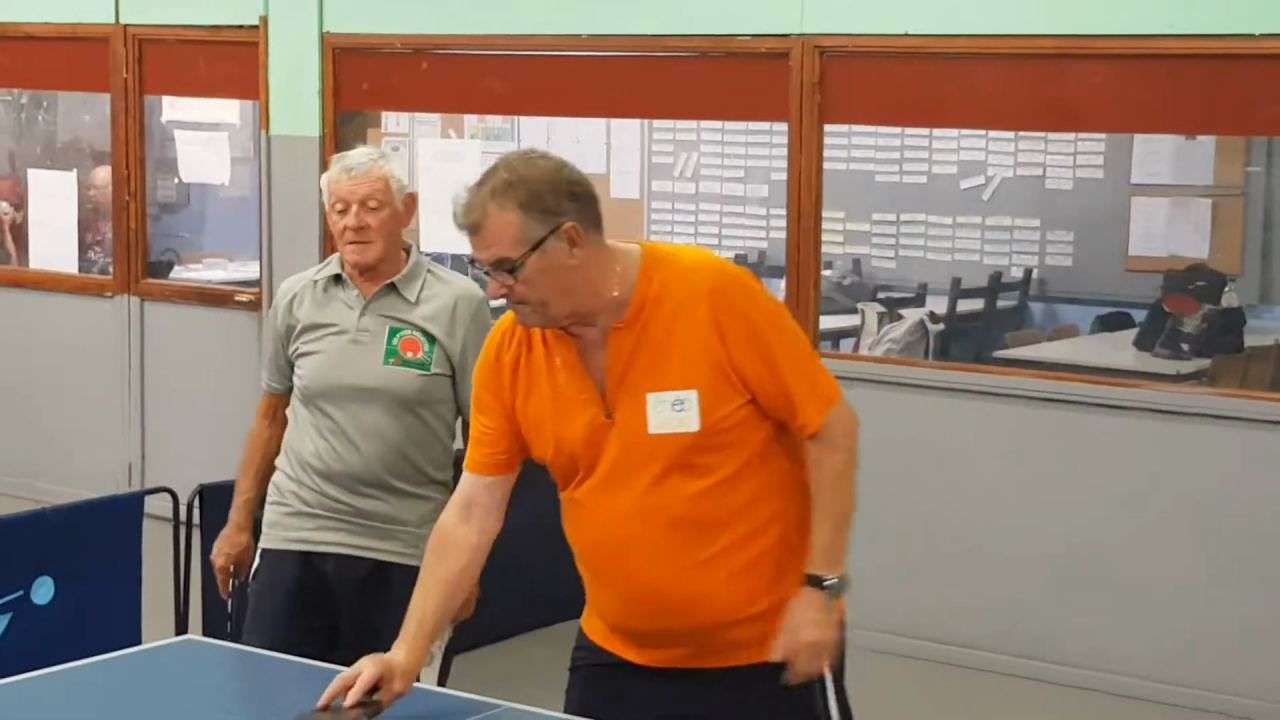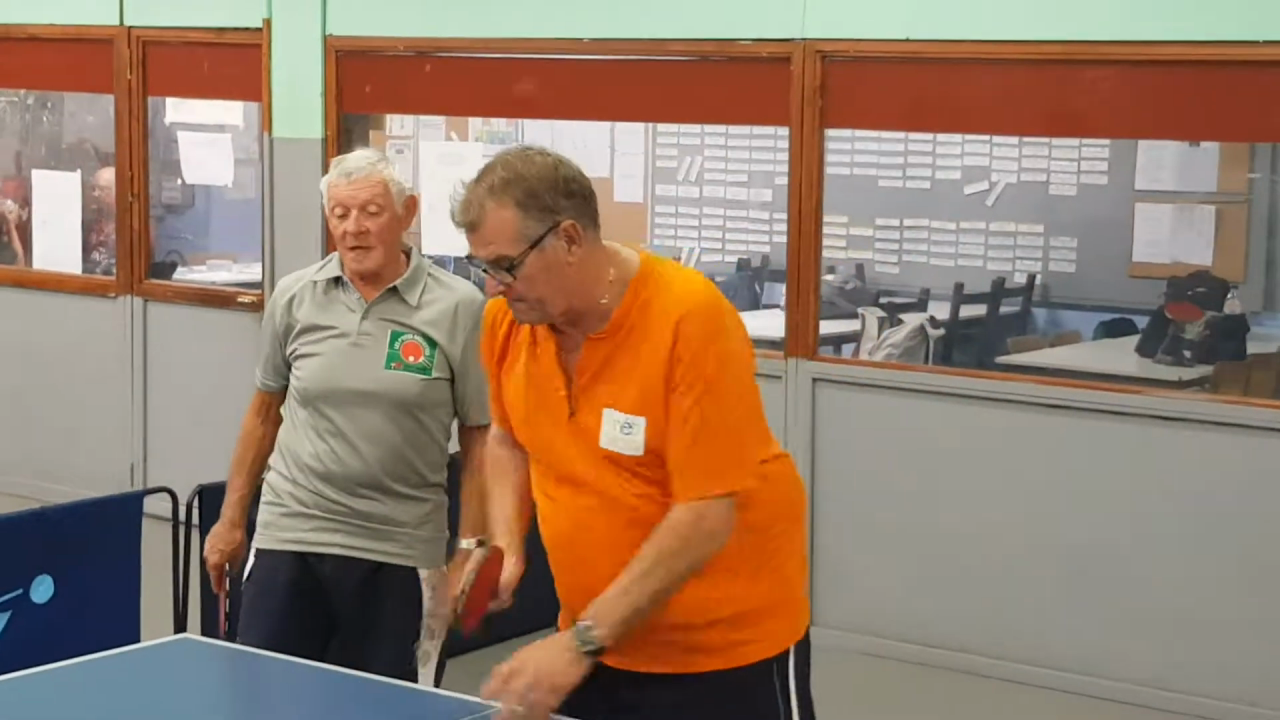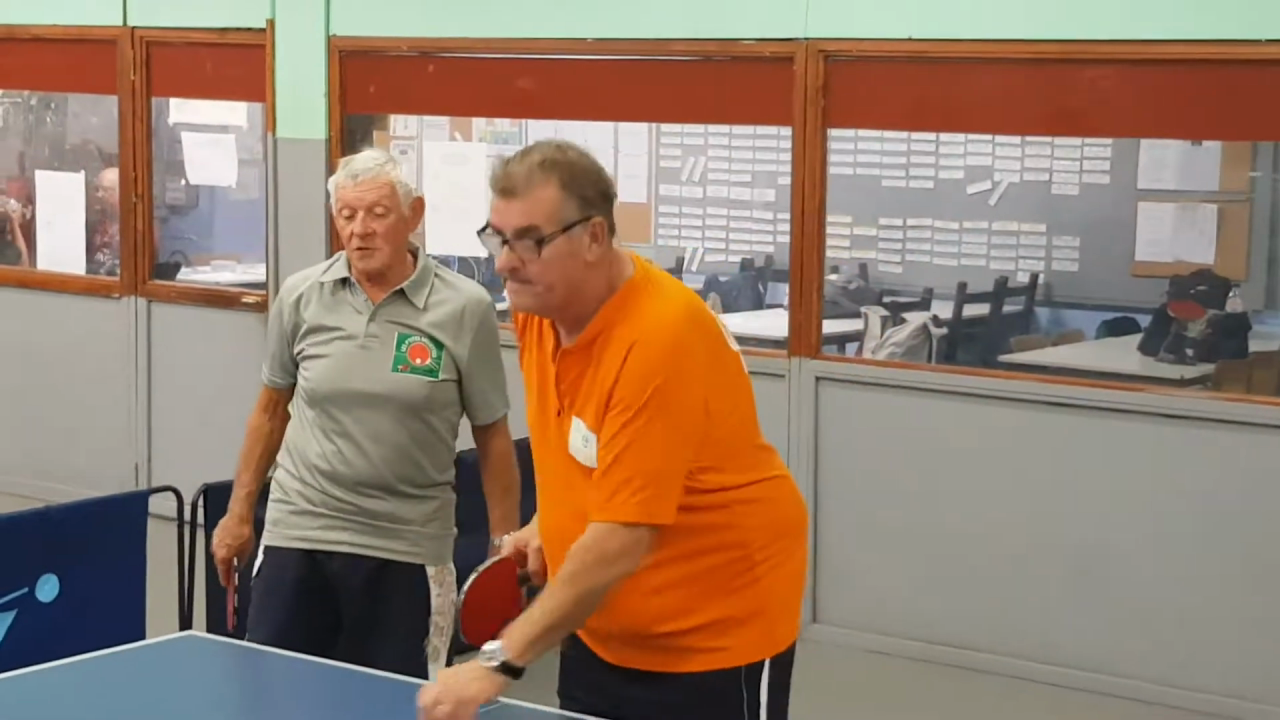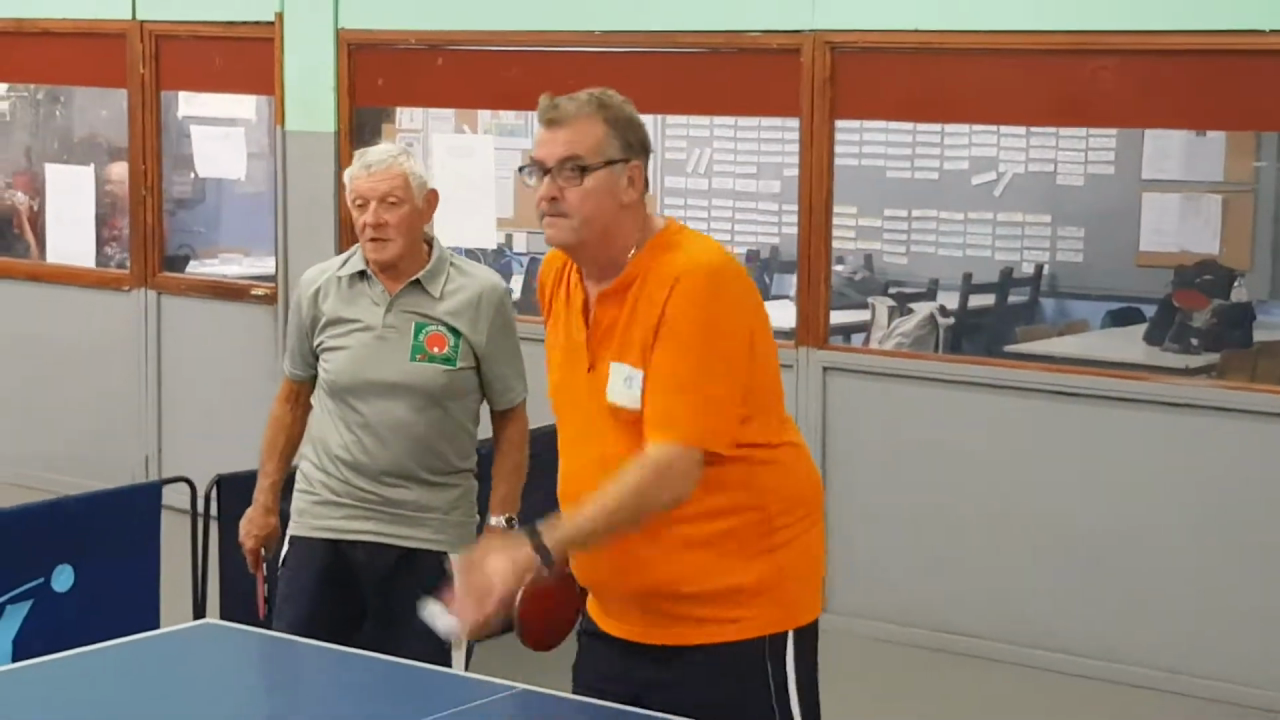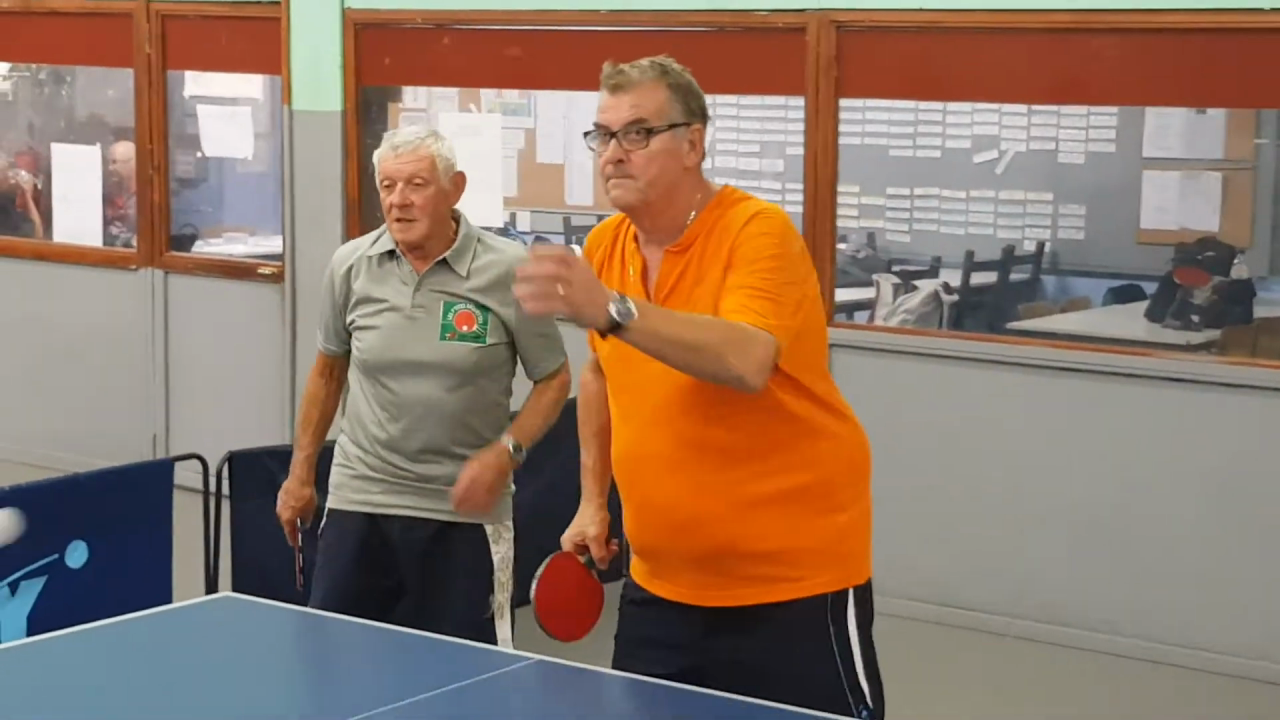
dt=0.3s
person 1, frame 1
left shoulder: (713, 294)
right shoulder: (508, 351)
left elbow: (832, 430)
right elbow: (473, 512)
left wrist: (821, 587)
right wrist: (407, 652)
left hip: (766, 645)
right hip: (618, 650)
person 1, frame 2
left shoulder: (689, 320)
right shoulder: (505, 319)
left elbow: (709, 513)
left wrist: (583, 640)
right wrist: (505, 544)
left hip: (730, 647)
right hip: (601, 641)
person 1, frame 3
left shoulder: (662, 339)
right shoulder: (535, 303)
left elbow: (624, 540)
left wrist: (499, 661)
right wrist: (546, 522)
left hip: (716, 640)
right hip: (601, 631)
person 1, frame 4
left shoulder: (698, 280)
right shoulder: (557, 275)
left elbow: (673, 465)
left wrist: (534, 549)
right wrist: (571, 520)
left hip: (736, 617)
right hip: (616, 616)
person 1, frame 5
left shoulder: (758, 233)
right shoulder: (604, 247)
left elbow: (744, 361)
left wrist: (610, 309)
right wrist: (592, 499)
left hip: (794, 584)
right hip: (662, 584)
person 2, frame 1
left shoulder: (458, 303)
right shoulder: (296, 298)
right elbow: (271, 416)
right wrist: (239, 521)
left hip: (403, 554)
right hip: (294, 542)
person 2, frame 2
left shoulder: (458, 307)
right shoulder: (293, 298)
left elbow: (479, 439)
right elbow: (265, 411)
left wrist: (470, 550)
right wrist: (232, 517)
left hip: (399, 555)
right hip: (290, 542)
person 2, frame 3
left shoulder: (465, 307)
right shoulder: (299, 296)
left elbow: (493, 436)
right elbow: (272, 407)
left wrist: (506, 547)
right wrist: (240, 511)
left hip: (406, 553)
right hip: (296, 539)
person 2, frame 4
left shoulder: (480, 295)
right shoulder: (318, 289)
left elbow: (511, 419)
right elbow: (294, 398)
left wrist: (500, 526)
right wrist: (265, 500)
left hip: (429, 539)
right hip: (322, 530)
person 2, frame 5
left shoulder: (509, 270)
right shoulder: (350, 265)
left elbow: (554, 379)
left wrist: (506, 452)
right wrist: (301, 472)
left hip: (463, 512)
right hip: (358, 503)
